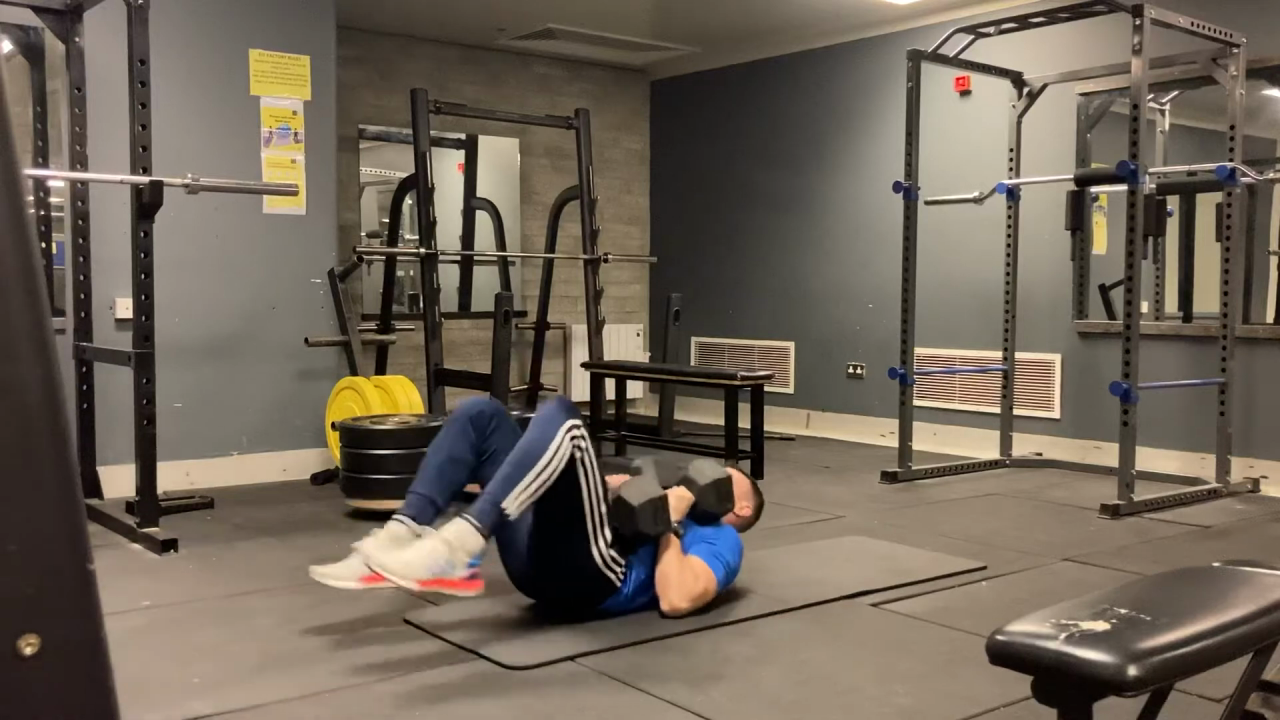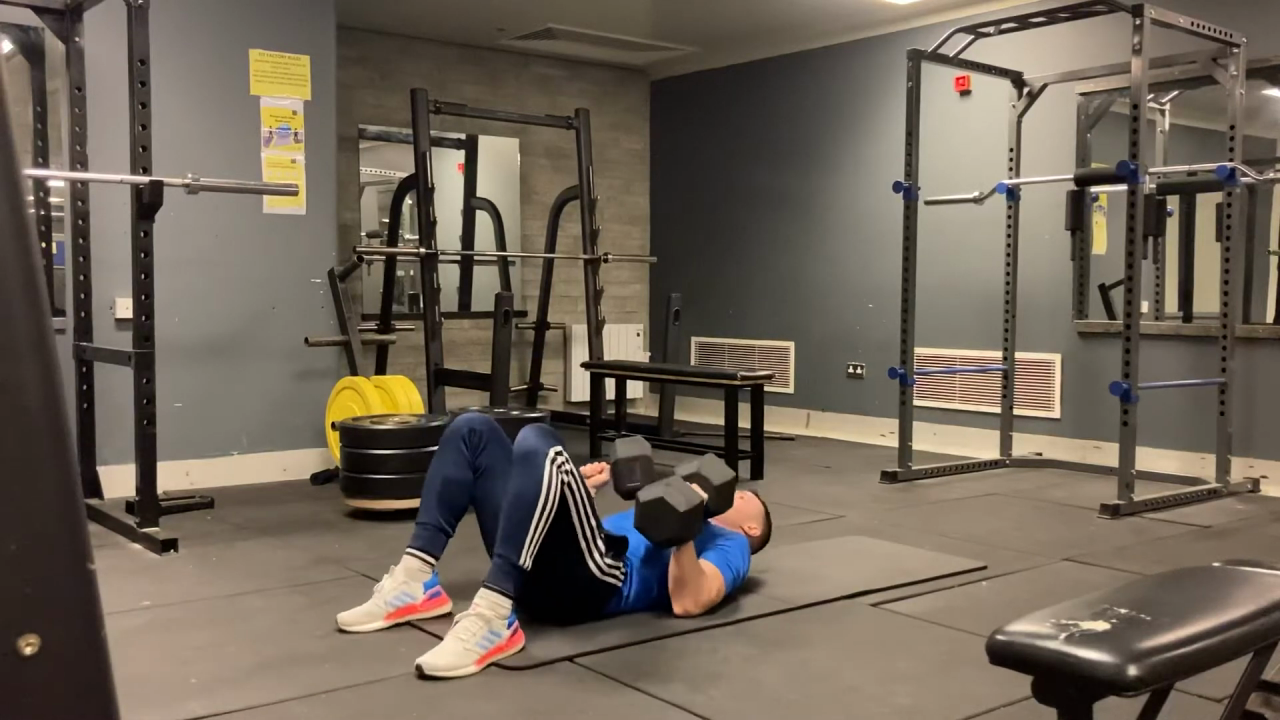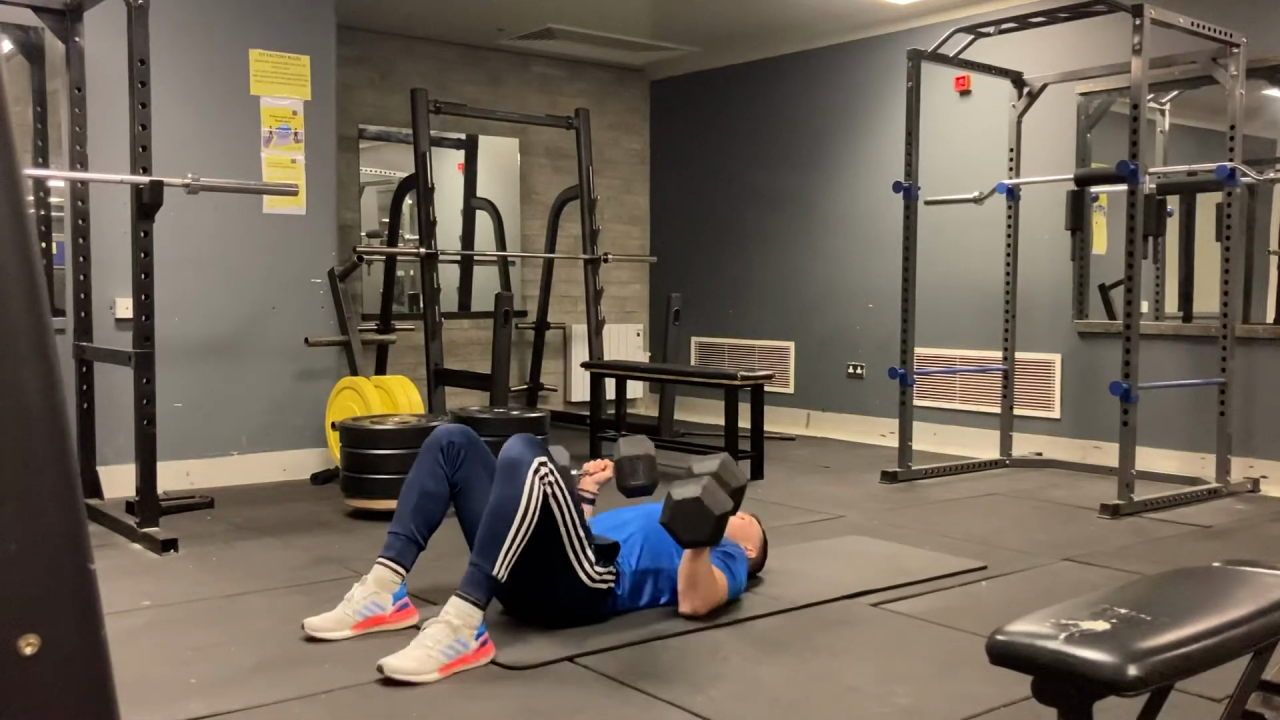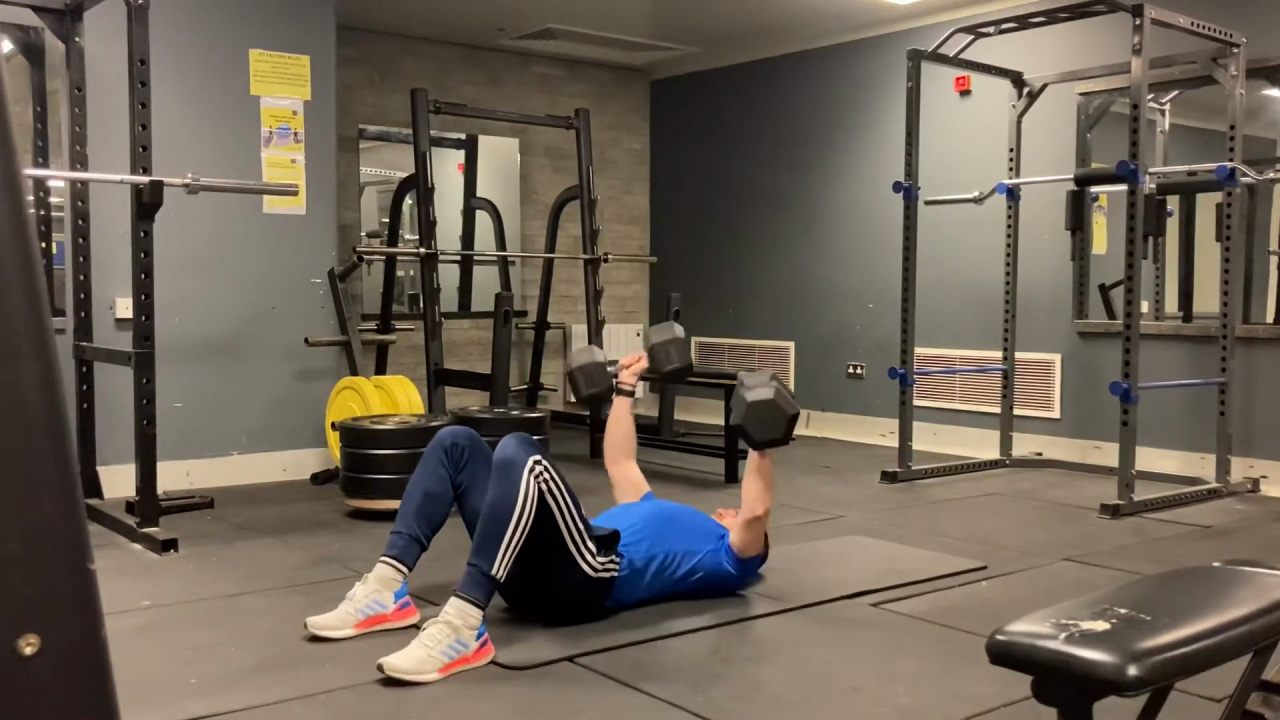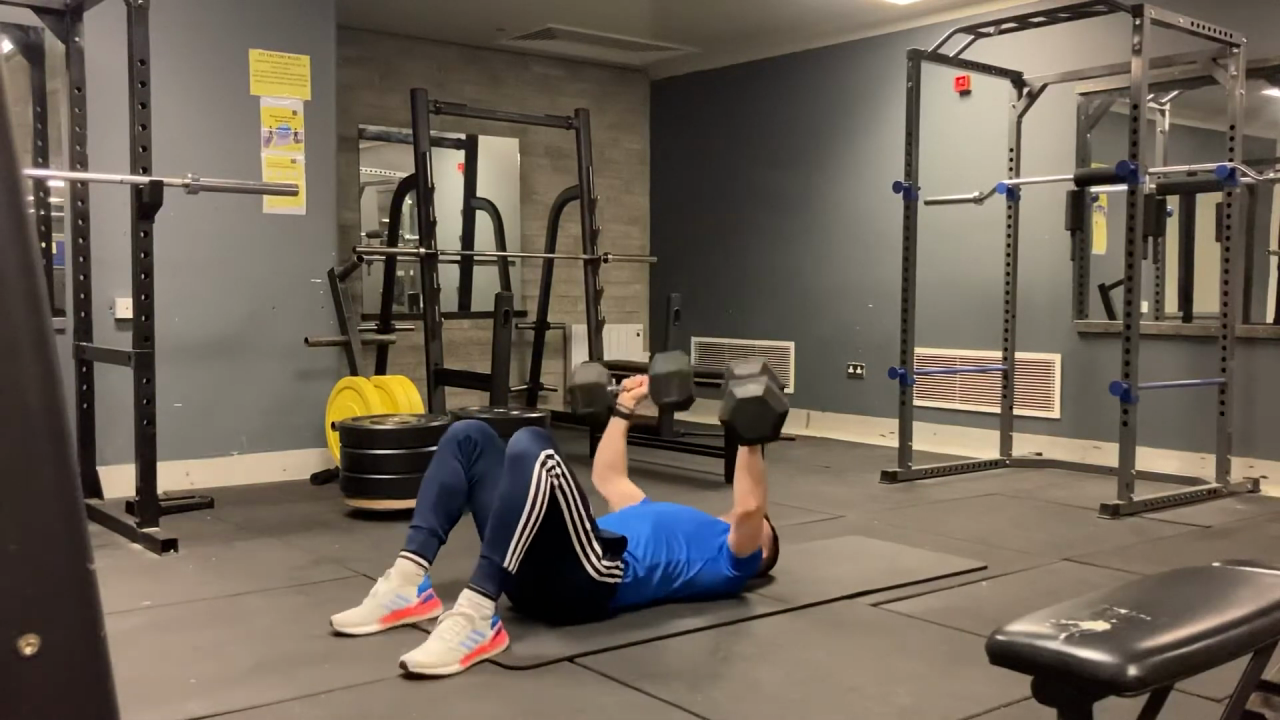
dt=1s
person 1, frame 1
left shoulder: (721, 545)
left elbow: (675, 600)
left wrist: (670, 521)
right wrist: (598, 489)
left hip: (590, 577)
right hip: (539, 556)
left knee: (559, 416)
right knee: (480, 413)
left ankle: (457, 550)
right ankle: (398, 541)
person 1, frame 2
left shoulder: (728, 546)
left elbow: (686, 602)
right wrist: (582, 492)
left hip: (590, 580)
right hip: (540, 571)
left knee: (538, 443)
right knee: (473, 429)
left ankle: (493, 618)
right ankle: (416, 583)
person 1, frame 3
left shoulder: (727, 559)
right shoulder: (666, 533)
left elbow: (693, 602)
right wrist: (585, 493)
left hip: (582, 585)
right hip: (528, 574)
left knee: (524, 453)
right knee: (452, 442)
left ankle: (462, 626)
right ankle: (385, 592)
person 1, frame 4
left shoulder: (727, 560)
right shoulder: (665, 520)
left elbow: (755, 513)
right elbow: (620, 464)
left wrist: (760, 443)
right wrist: (625, 388)
left hip: (588, 576)
right hip: (533, 571)
left knee: (519, 453)
right knee: (456, 443)
left ankle: (463, 625)
right ankle: (387, 590)
person 1, frame 5
left shoulder: (730, 561)
right shoulder: (669, 521)
left elbow: (750, 512)
right elbow: (607, 479)
right wrist: (625, 407)
left hip: (591, 578)
right hip: (537, 572)
left knee: (533, 447)
right knee: (468, 437)
left ankle: (476, 619)
right ankle: (409, 586)
